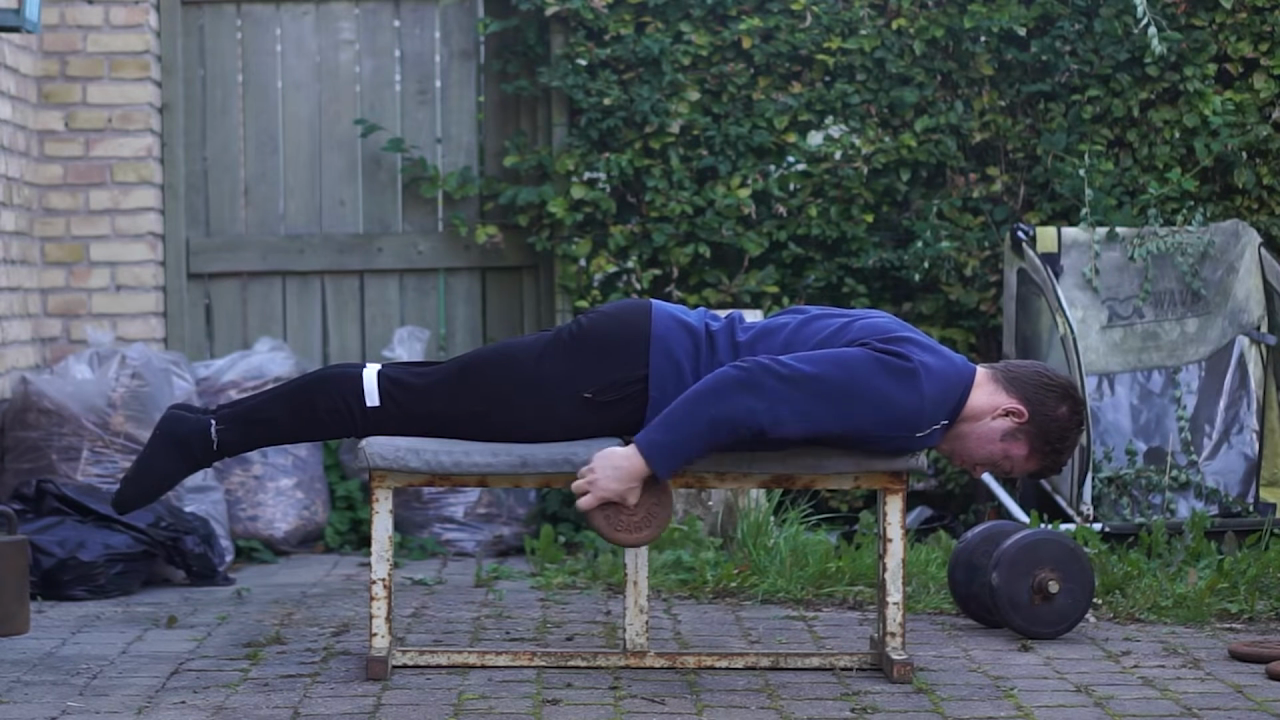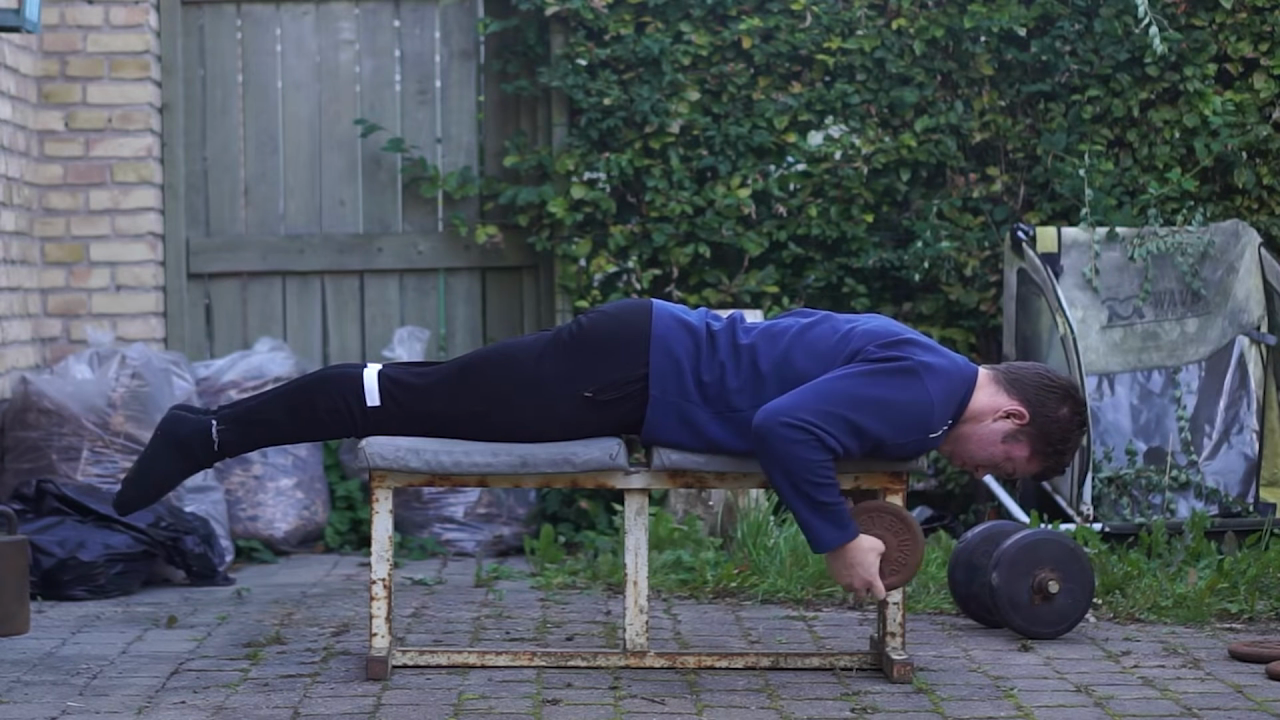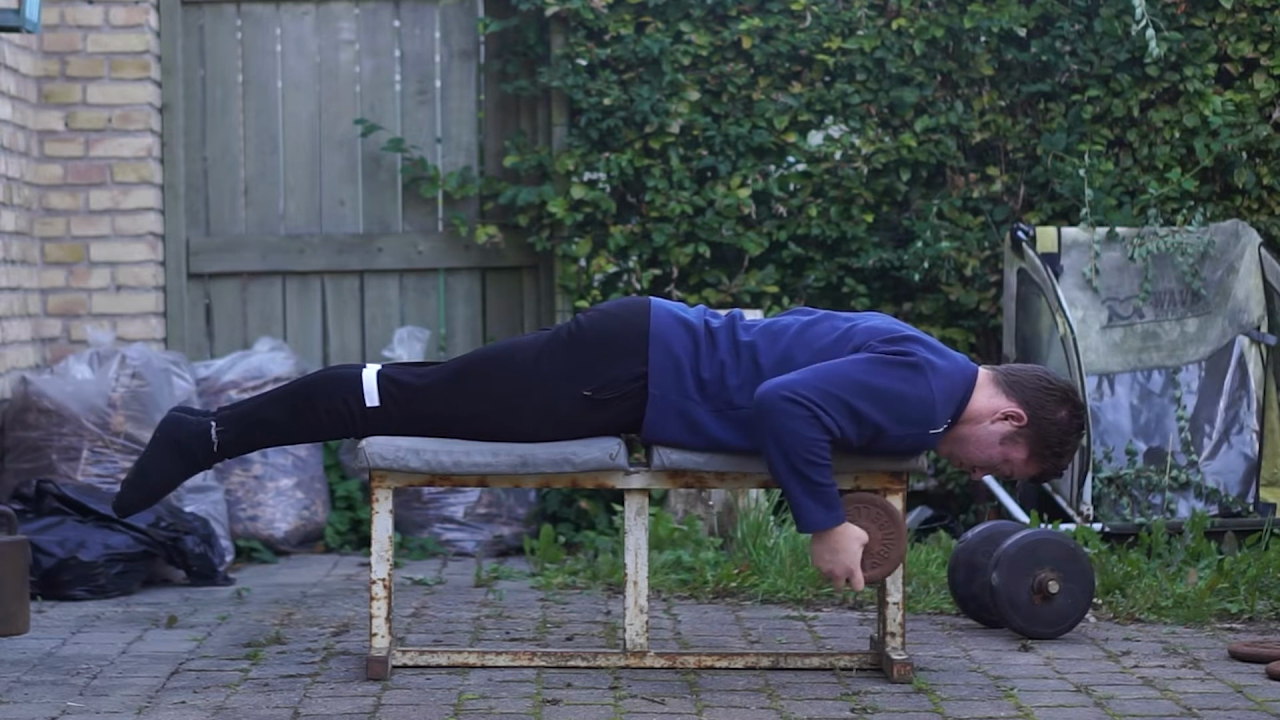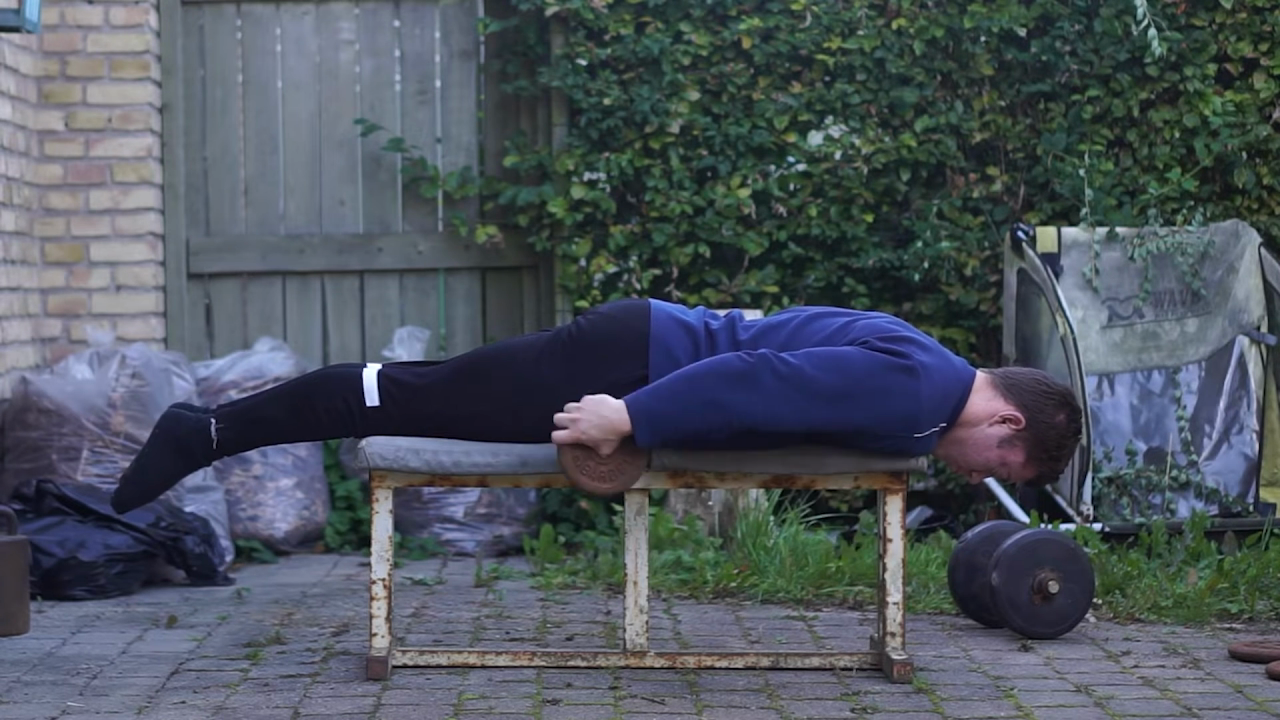
dt=0.5s
person 1, frame 1
left shoulder: (917, 364)
right shoulder: (912, 388)
right elbow: (755, 387)
right wrist: (642, 457)
left hip: (649, 348)
right hip: (632, 372)
left knee: (424, 391)
right knee: (416, 401)
left ankle: (215, 423)
right ankle: (209, 431)
person 1, frame 2
left shoulder: (919, 367)
right shoulder: (924, 393)
right elbow: (784, 430)
right wrist: (839, 543)
left hip: (644, 354)
right hip: (631, 370)
left knee: (423, 394)
right knee: (414, 401)
left ankle: (215, 426)
right ankle: (209, 429)
person 1, frame 3
left shoulder: (921, 366)
right shoulder: (924, 390)
right elbow: (784, 405)
right wrist: (825, 526)
left hip: (650, 348)
right hip: (633, 371)
left knee: (425, 393)
right knee: (416, 400)
left ankle: (217, 426)
right ankle: (212, 430)
person 1, frame 4
left shoulder: (917, 368)
right shoulder: (912, 392)
right elbow: (754, 381)
right wrist: (629, 414)
left hip: (636, 358)
right hip: (632, 360)
left knee: (422, 393)
right knee: (412, 402)
left ankle: (214, 423)
right ankle: (209, 428)
